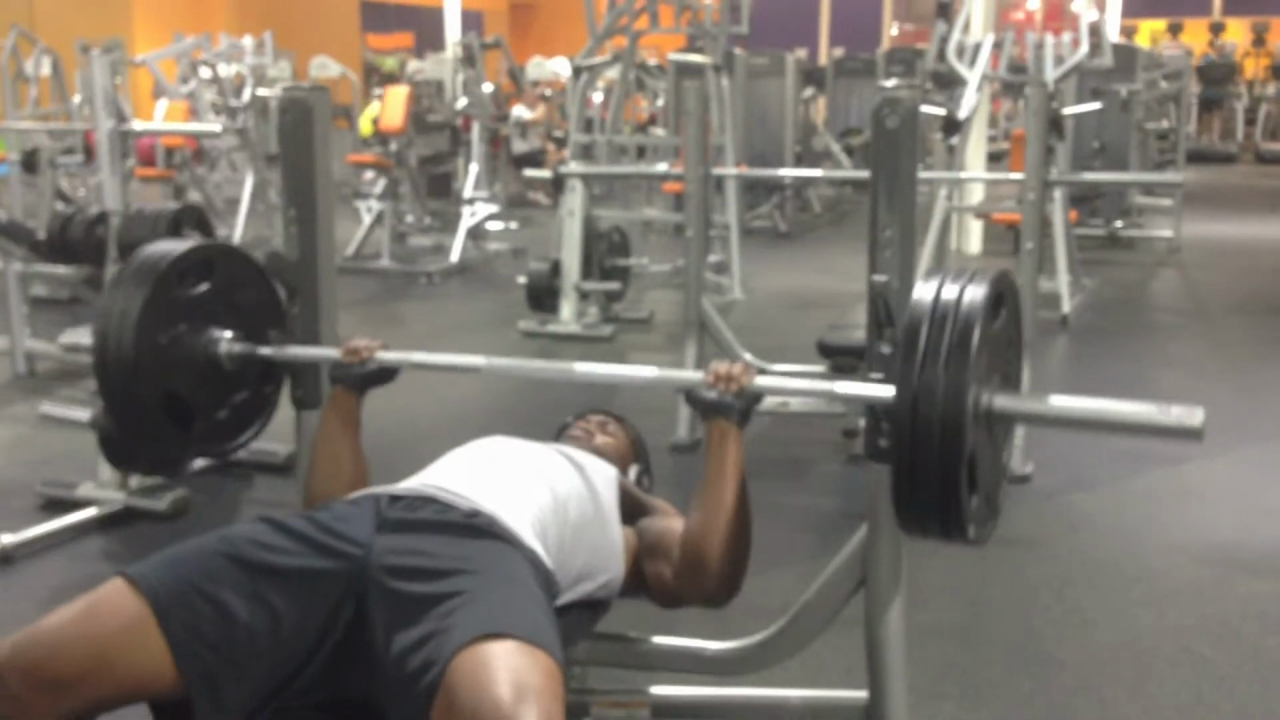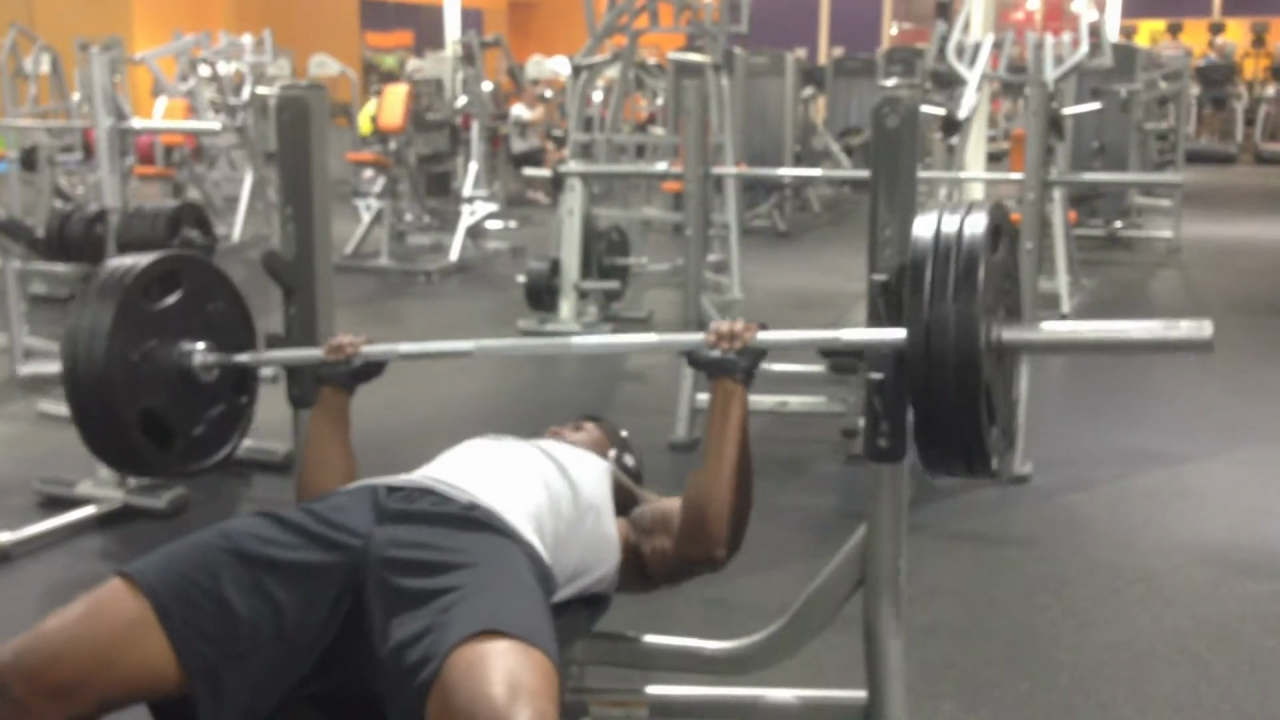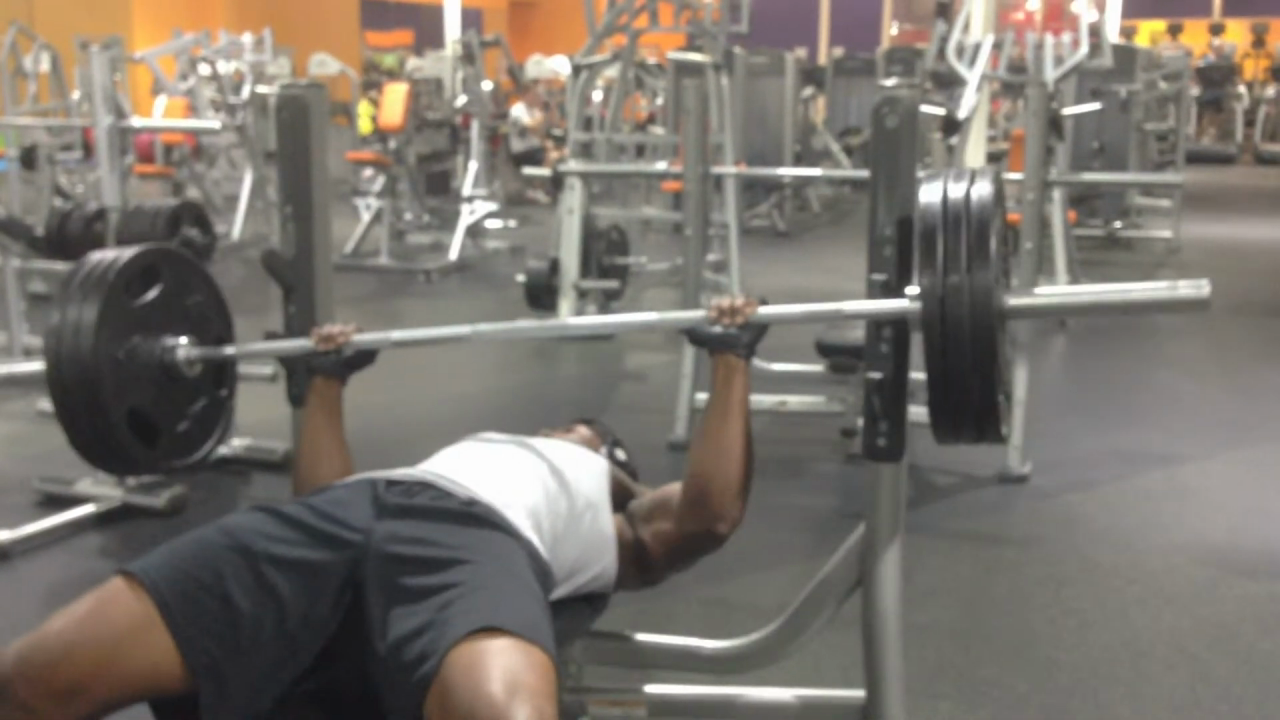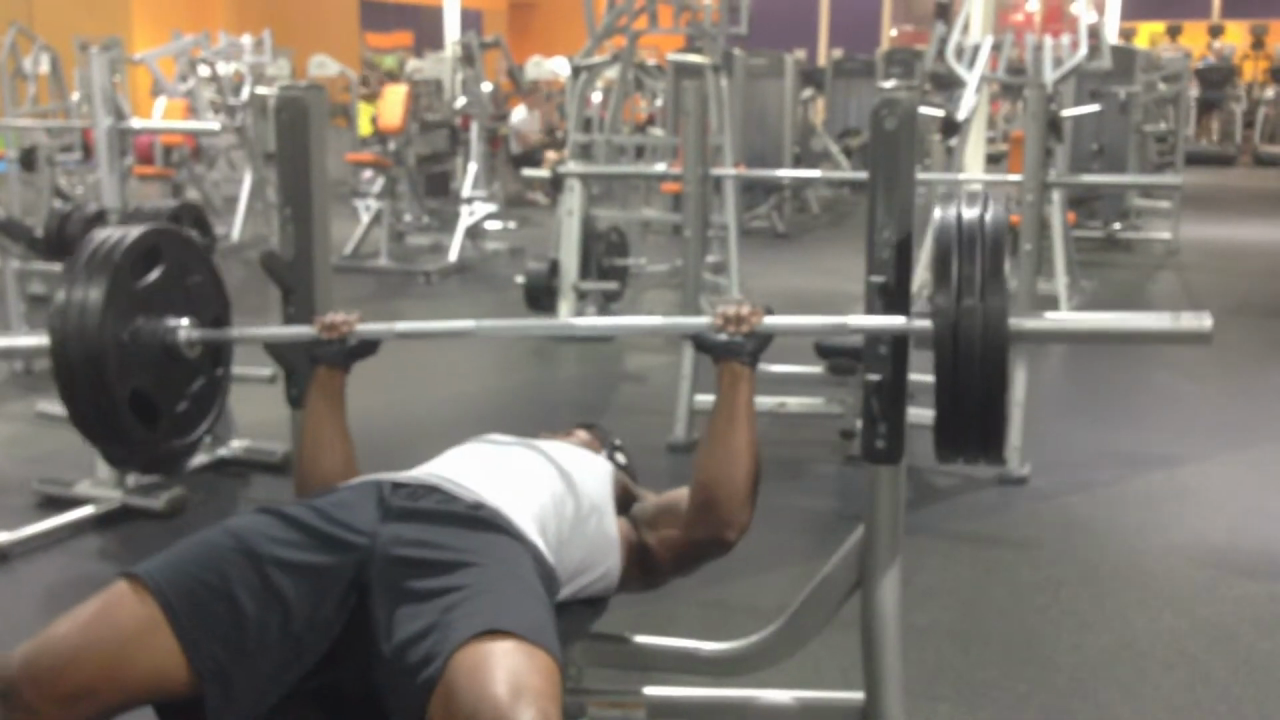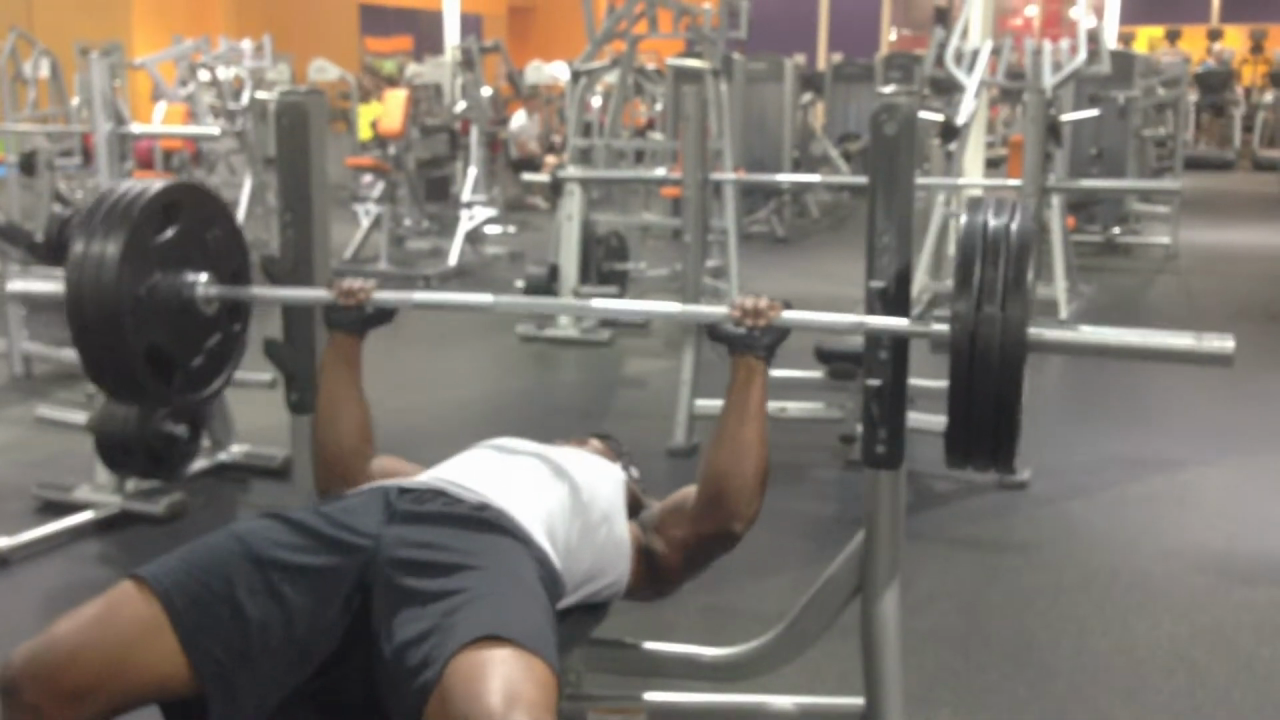
dt=0.3s
person 1, frame 1
left shoulder: (635, 518)
right shoulder: (491, 449)
left elbow: (708, 576)
right elbow: (330, 505)
left wrist: (724, 424)
right wrist: (348, 392)
left hip: (486, 555)
right hip: (351, 530)
person 1, frame 2
left shoulder: (627, 523)
right shoulder: (486, 449)
left elbow: (709, 538)
right elbow: (323, 501)
left wrist: (729, 385)
right wrist: (336, 389)
left hip: (484, 547)
right hip: (351, 519)
person 1, frame 3
left shoulder: (624, 520)
right shoulder: (479, 452)
left elbow: (711, 512)
right elbow: (318, 495)
left wrist: (729, 358)
right wrist: (328, 380)
left hip: (480, 544)
person 1, frame 4
left shoulder: (629, 525)
right shoulder: (481, 450)
left elbow: (718, 519)
right elbow: (323, 488)
left wrist: (735, 368)
right wrist: (330, 367)
left hip: (487, 545)
right hip: (351, 517)
person 1, frame 5
left shoulder: (637, 533)
right shoulder: (482, 462)
left elbow: (725, 511)
right elbow: (344, 467)
left wrist: (750, 359)
right wrist: (345, 335)
right hip: (356, 523)
